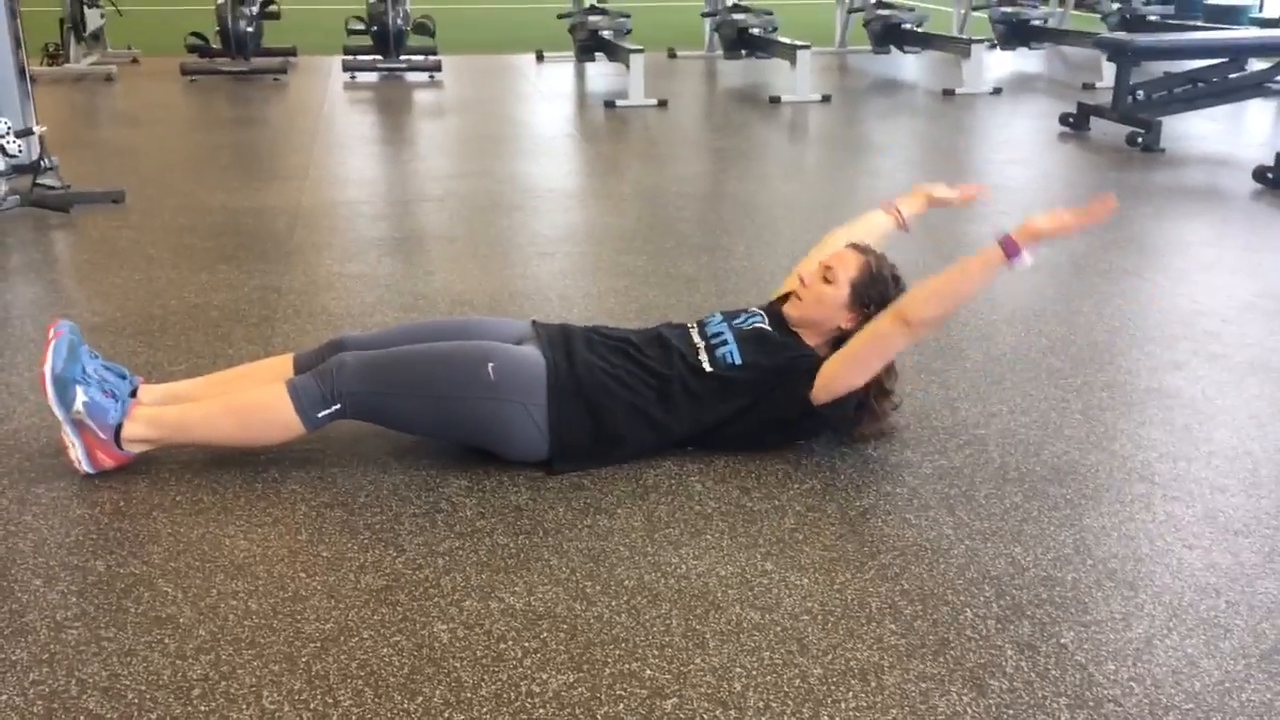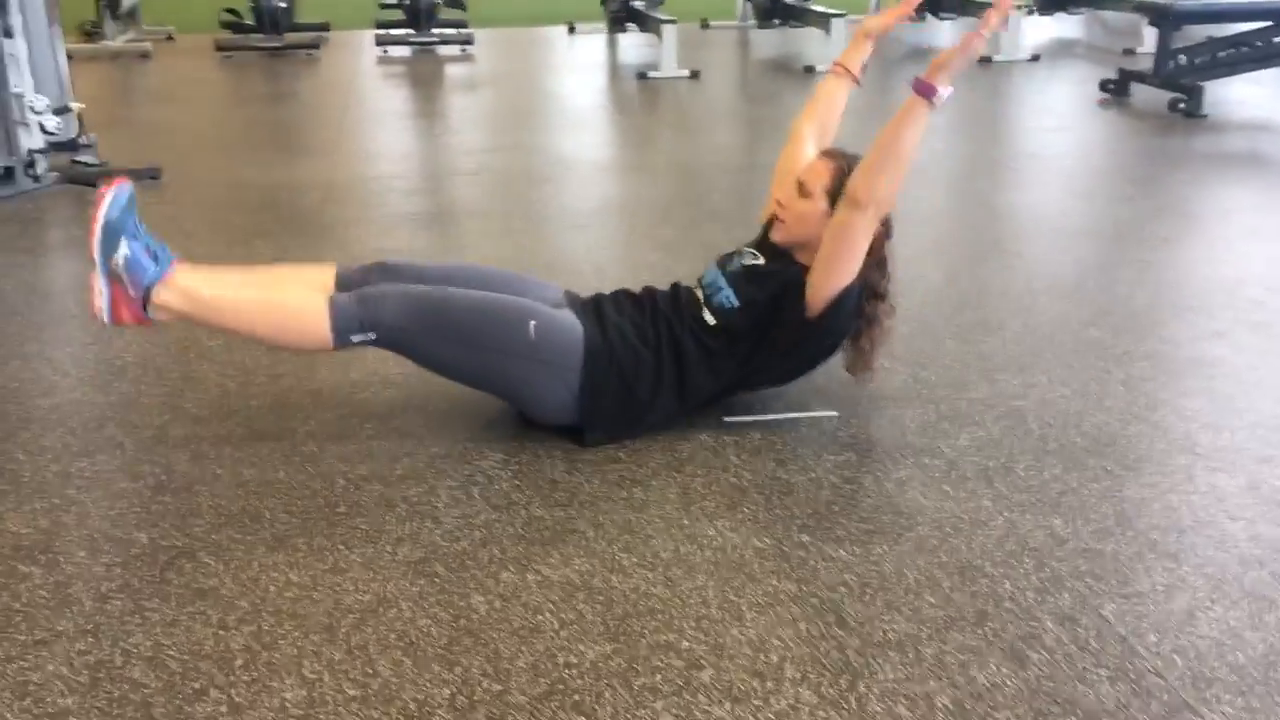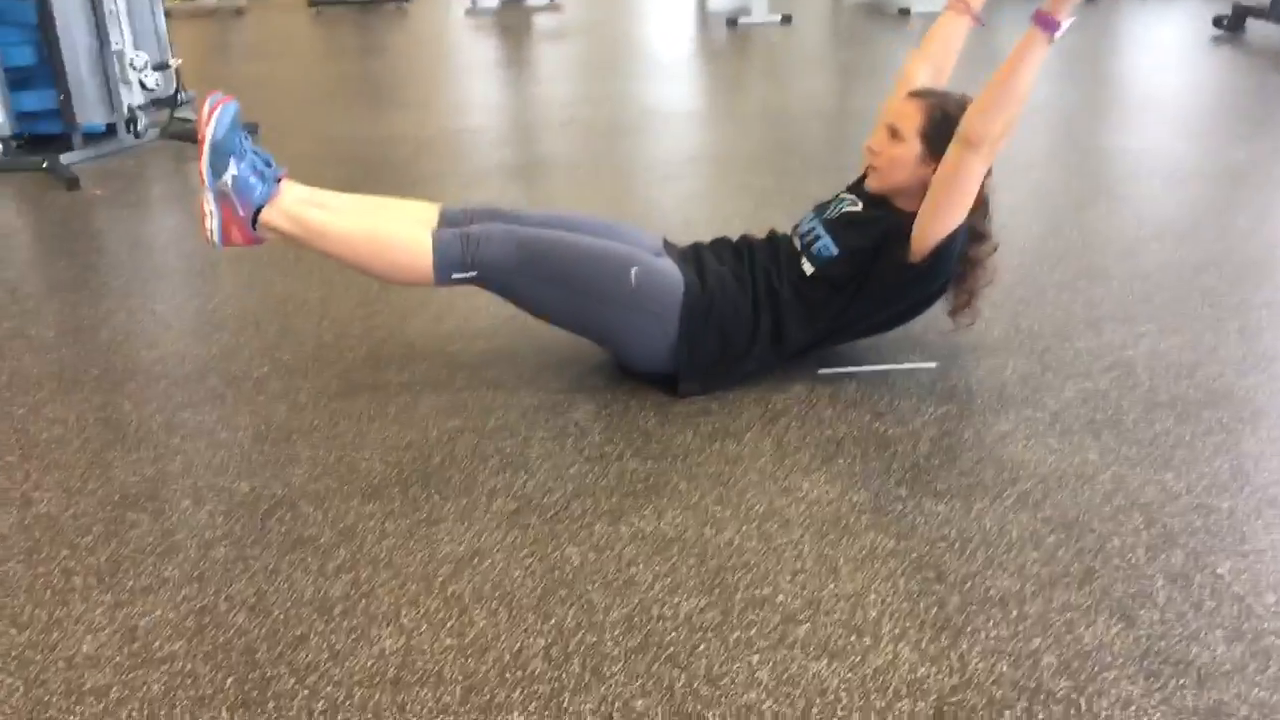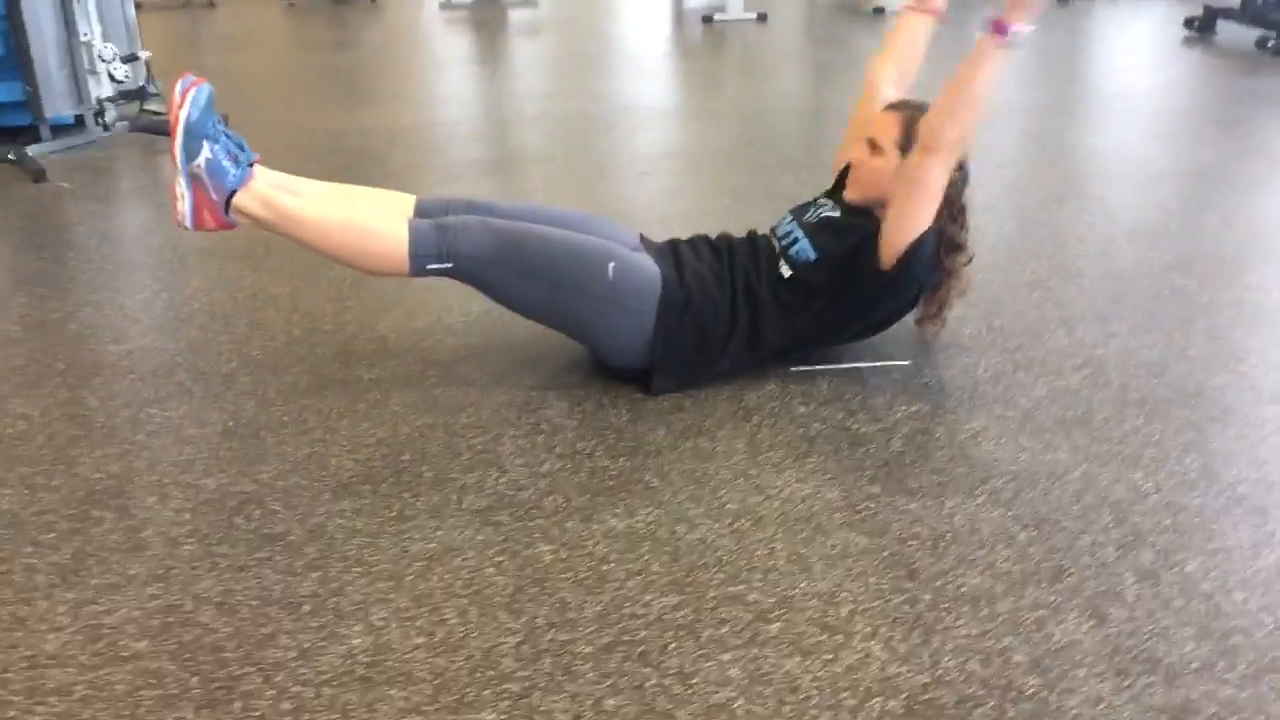
dt=0.4s
person 1, frame 1
left shoulder: (811, 386)
right shoulder: (776, 319)
left elbow: (904, 317)
right elbow: (844, 244)
left wrist: (1012, 245)
right wrist: (912, 203)
left hip: (561, 413)
right hip: (552, 350)
left knee: (347, 391)
right knee: (338, 351)
left ankle: (119, 426)
right ankle: (137, 397)
person 1, frame 2
left shoulder: (818, 306)
right shoulder: (779, 253)
left elbow: (868, 198)
right elbow: (809, 145)
left wrist: (928, 86)
left hip: (590, 378)
right hip: (584, 325)
left knee: (378, 314)
right knee: (378, 278)
left ankle: (152, 287)
right ankle: (158, 279)
person 1, frame 3
left shoulder: (918, 252)
right shoulder: (876, 202)
left elbow: (975, 141)
right elbow: (923, 88)
left hip: (689, 325)
right hip: (682, 274)
left knee: (481, 253)
right knee: (477, 220)
left ankle: (262, 206)
right ankle: (268, 198)
person 1, frame 4
left shoulder: (898, 263)
right shoulder: (855, 201)
left elbow: (940, 150)
right elbow: (885, 95)
left hip: (666, 321)
right hip: (668, 271)
left knee: (459, 243)
right knee: (456, 211)
left ankle: (235, 192)
right ankle: (248, 186)
